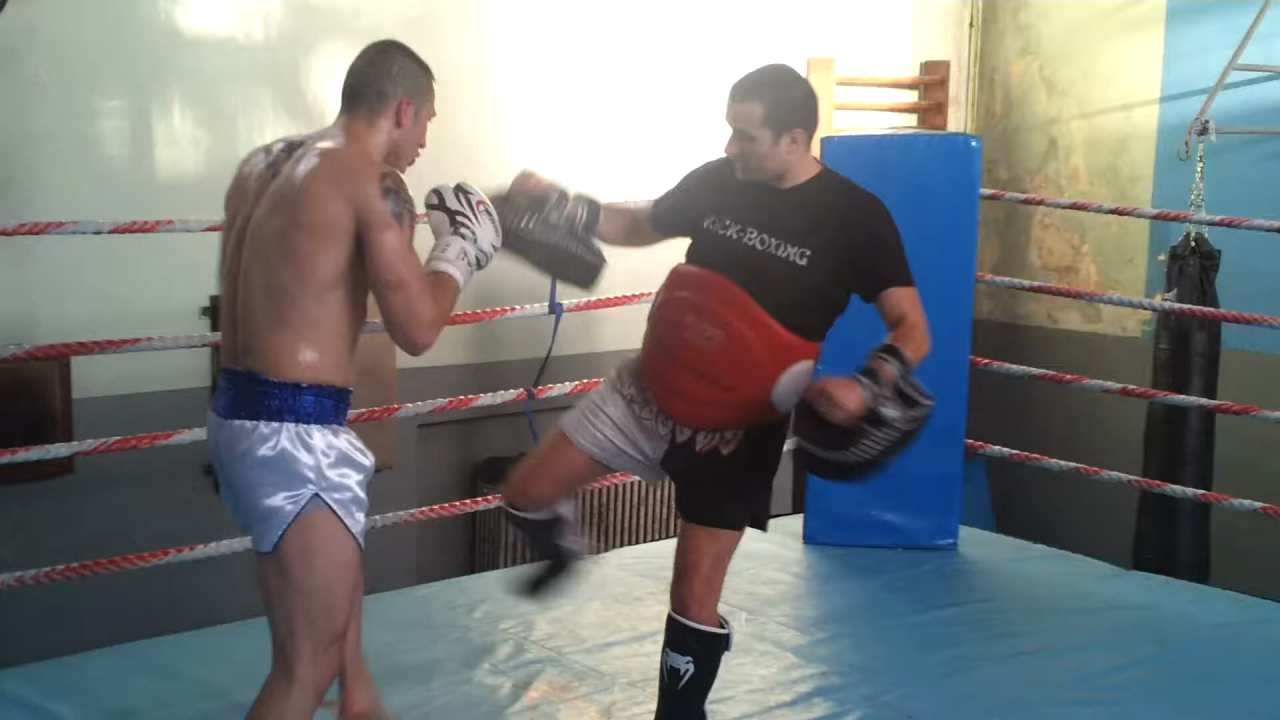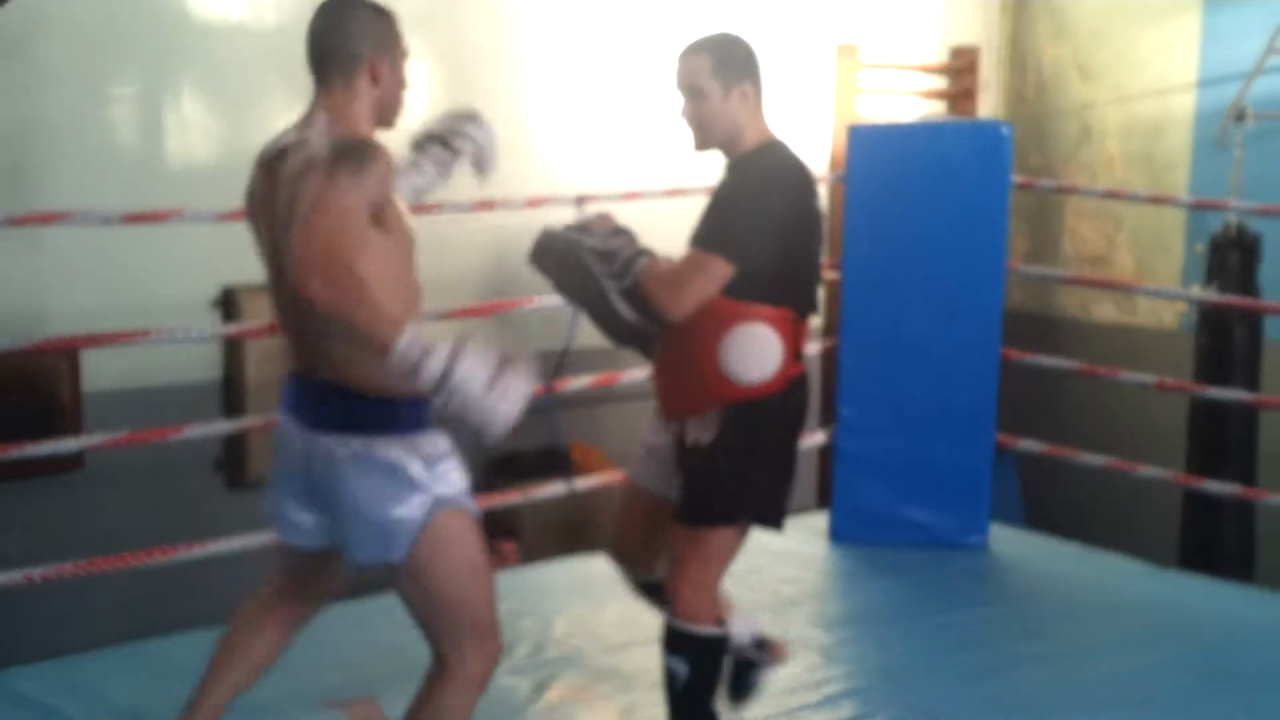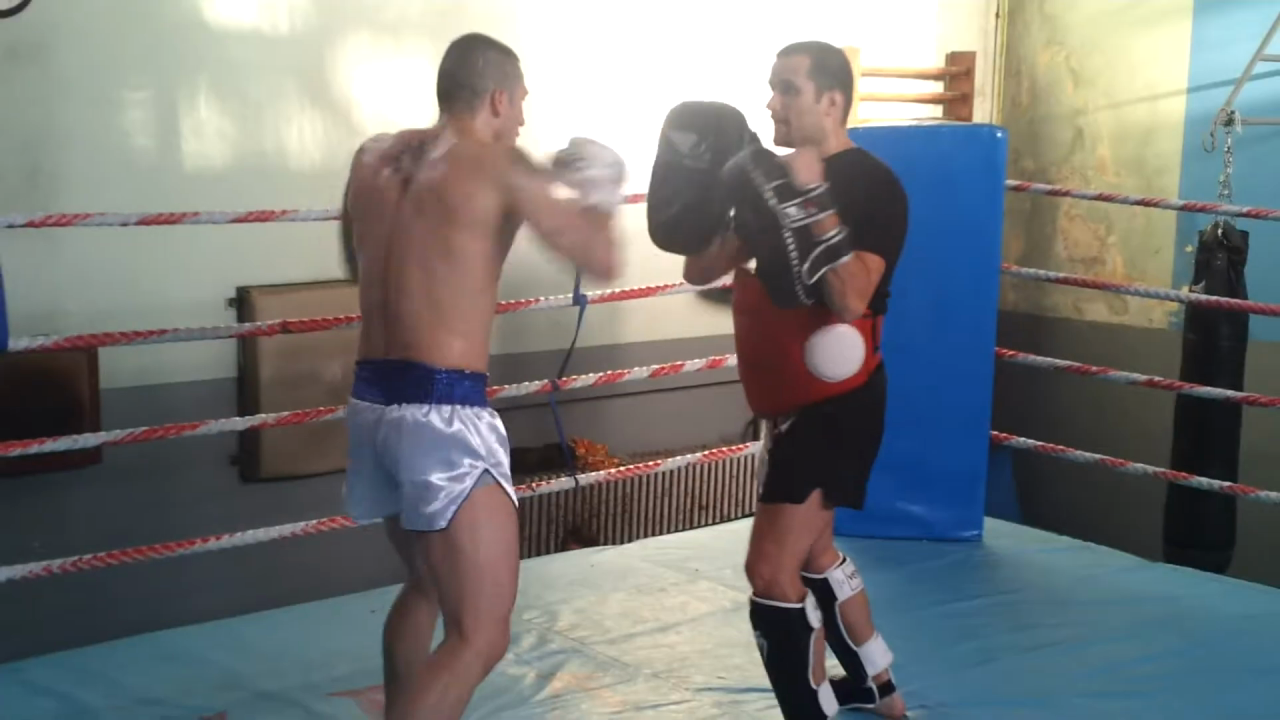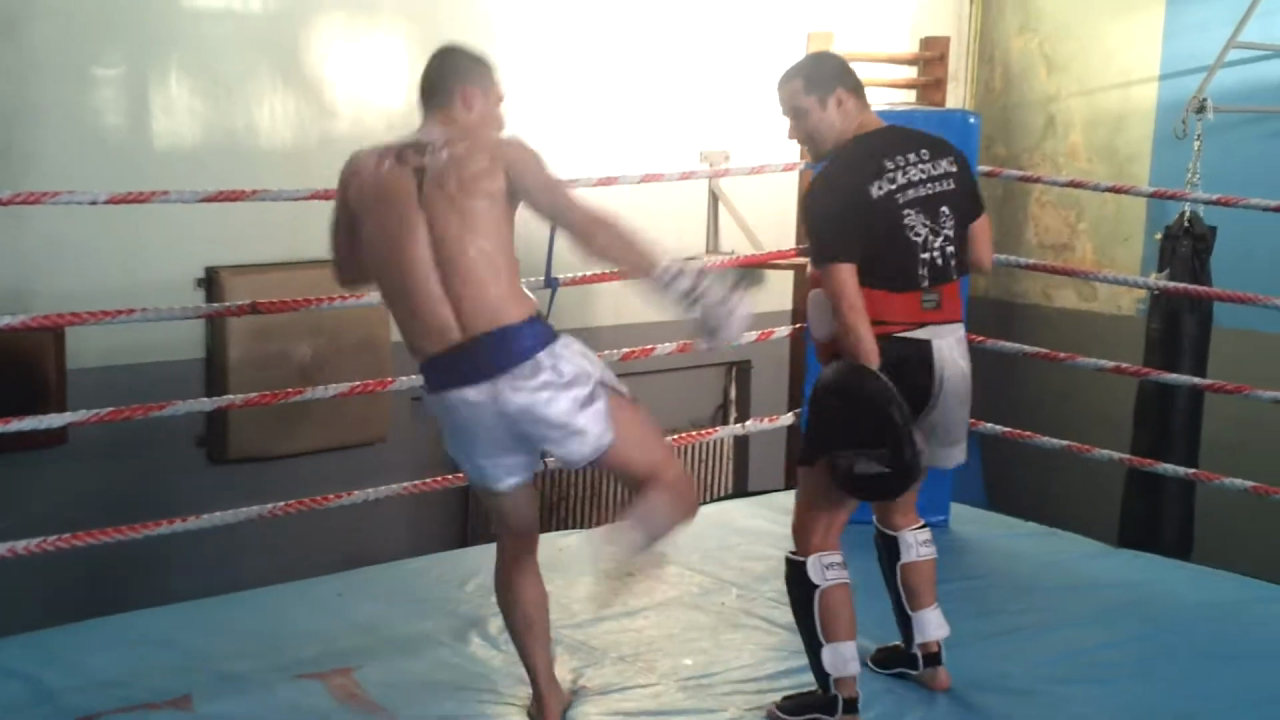
dt=0.7s
person 1, frame 1
left shoulder: (258, 165)
right shoulder: (373, 184)
right elbow: (416, 330)
right wrist: (463, 246)
left hip: (237, 413)
right hip: (292, 431)
left knee: (328, 600)
right knee: (310, 663)
person 1, frame 2
left shoulder: (278, 160)
right shoulder: (346, 156)
right elbow: (318, 276)
left wrist: (426, 162)
right wrist: (452, 366)
left hip: (308, 421)
right hip: (378, 439)
left knee: (293, 598)
right knee: (469, 652)
person 1, frame 3
left shoulder: (372, 157)
right shoulder: (496, 165)
right elbow: (599, 257)
right wrist: (594, 183)
left hip: (375, 402)
right hip: (444, 413)
left knee: (429, 586)
right knee: (482, 634)
person 1, frame 4
left shoulder: (361, 170)
right shoulder: (493, 153)
left elbow: (349, 272)
right elbow: (589, 228)
right wrist: (683, 280)
left hip: (456, 392)
right hip: (531, 363)
left knee: (517, 544)
right knee: (674, 485)
right ankle: (631, 539)
person 2, frame 1
left shoulder: (855, 217)
right shoulder: (717, 181)
left elbow: (914, 330)
right elbow: (641, 223)
left wrist: (863, 385)
right wrist: (564, 202)
left hip: (740, 424)
right hip: (654, 384)
left knee: (693, 598)
right knee: (525, 488)
right ankle: (561, 552)
person 2, frame 2
left shoulder: (771, 182)
right shoulder: (748, 175)
left elbow: (678, 296)
left wrist: (613, 244)
left hip: (745, 412)
right hip: (693, 397)
left knee: (689, 591)
right knee: (639, 552)
right ankle: (745, 647)
person 2, frame 3
left shoulder: (872, 185)
right shoulder: (772, 175)
left elbow: (848, 299)
right elbow: (699, 265)
left wrist: (808, 199)
right wrist: (688, 171)
left hip: (837, 405)
right hip: (795, 402)
left knee: (772, 571)
right knee: (812, 550)
person 2, frame 4
left shoulder: (834, 183)
right shoulder: (943, 156)
left elbow: (845, 299)
right elbow: (980, 257)
left wrist: (871, 388)
left hip: (876, 365)
right hip: (945, 353)
left knee: (814, 531)
right knee: (897, 507)
right ankle: (925, 653)
